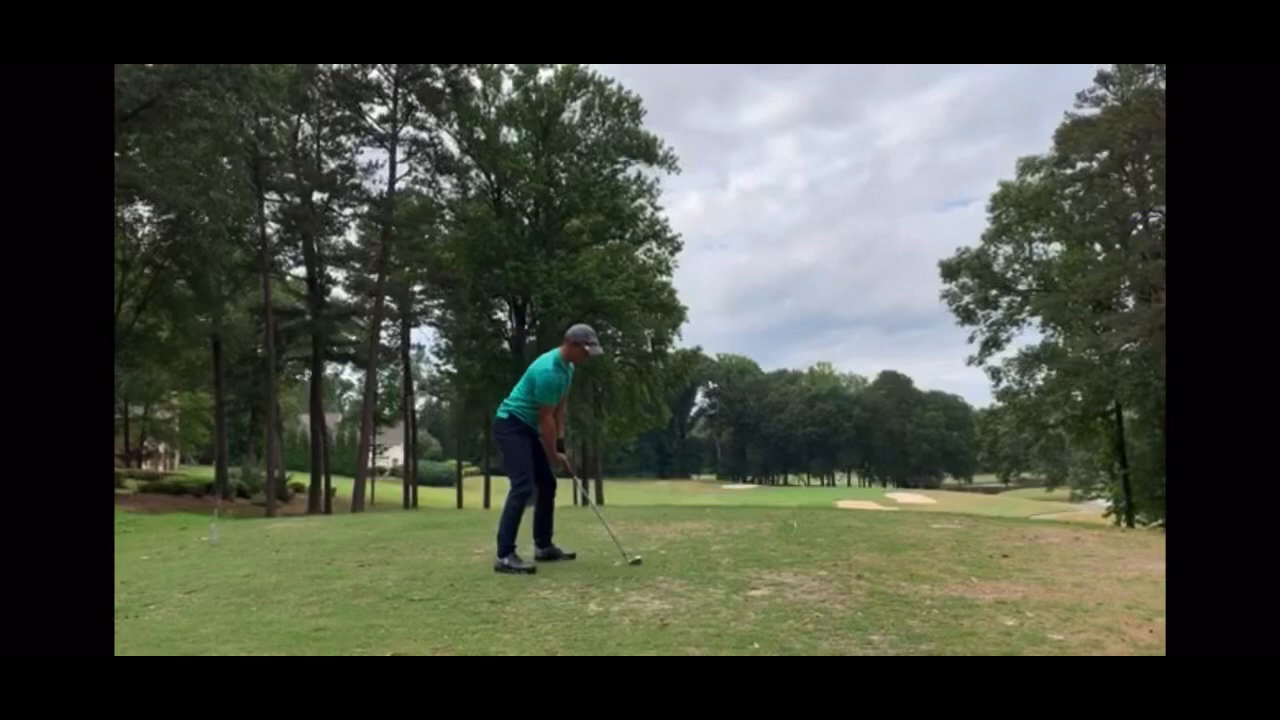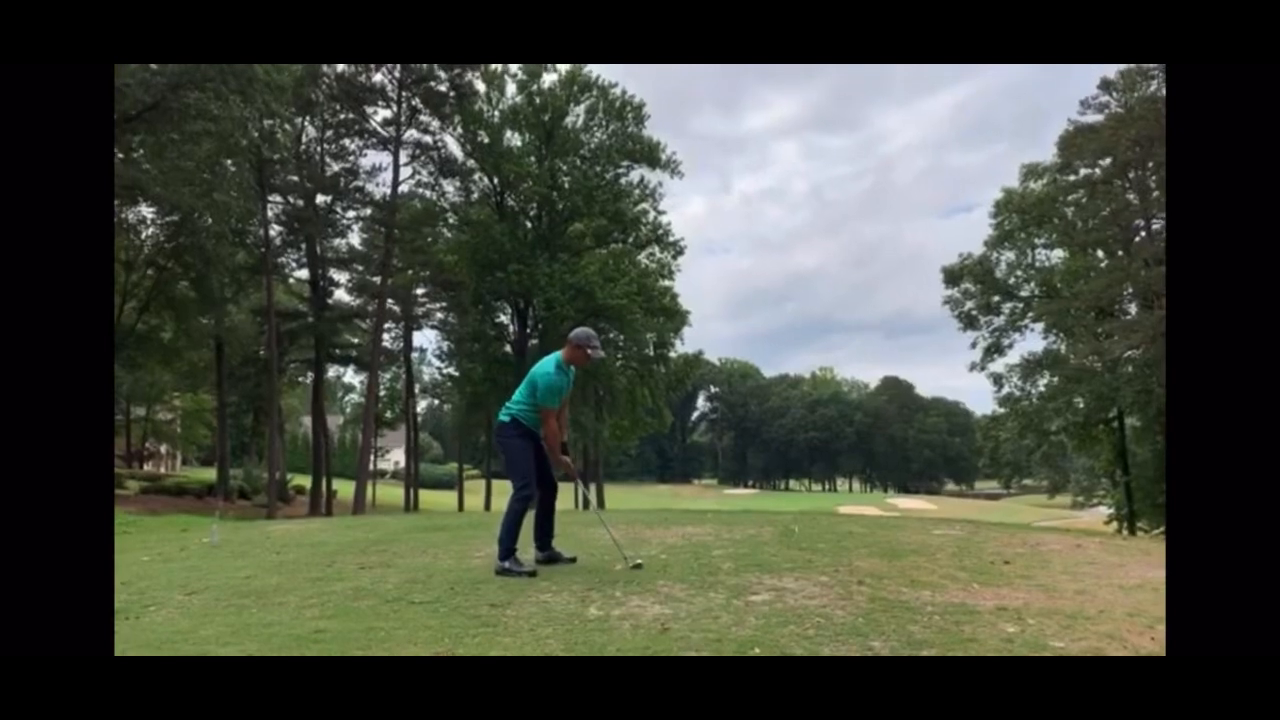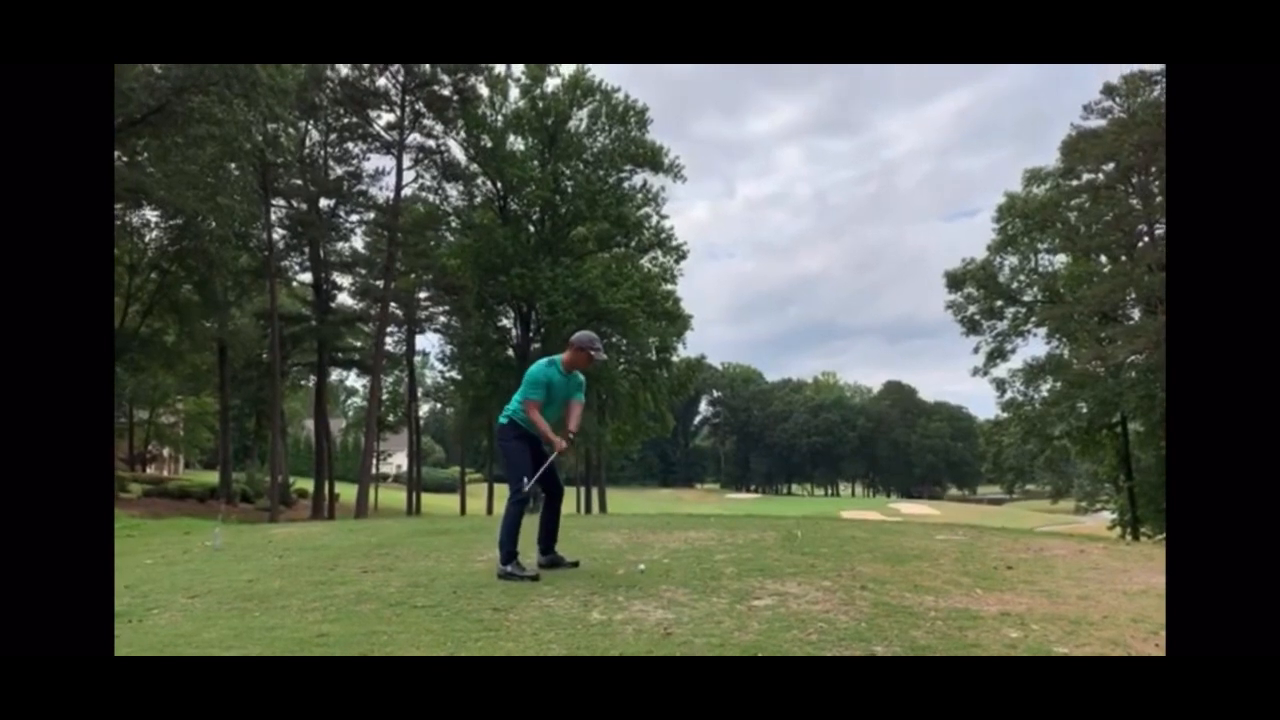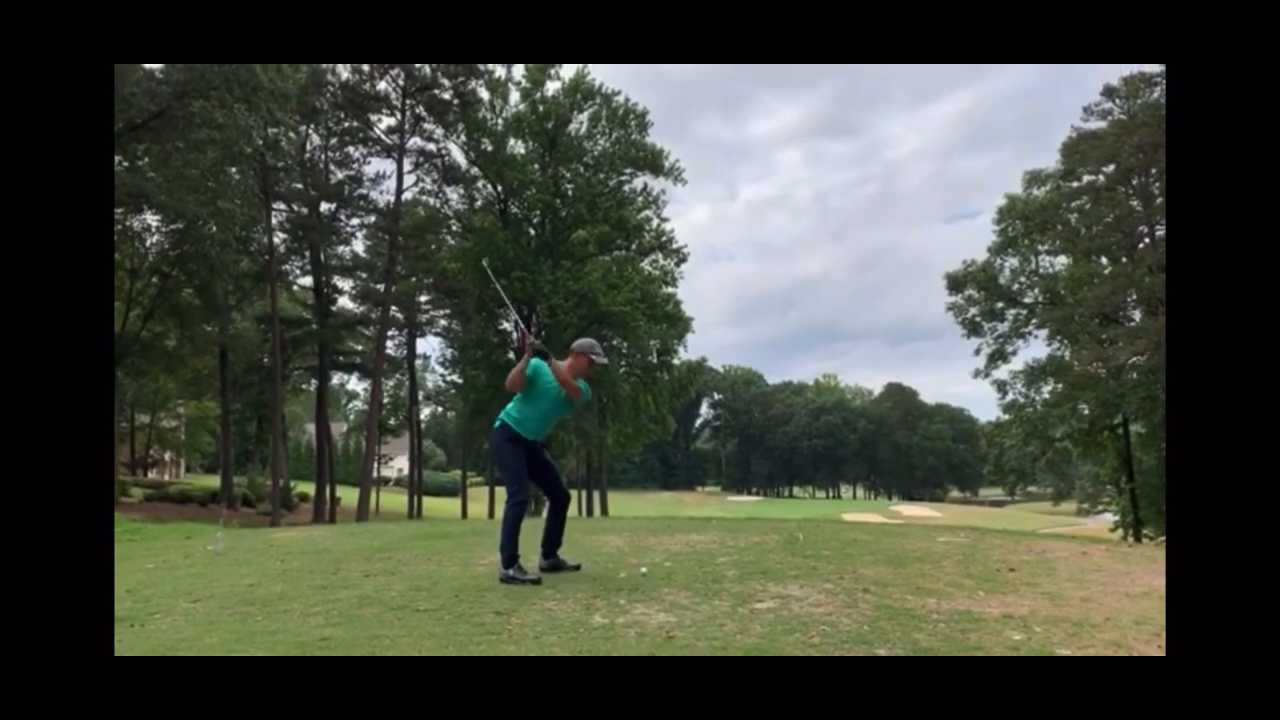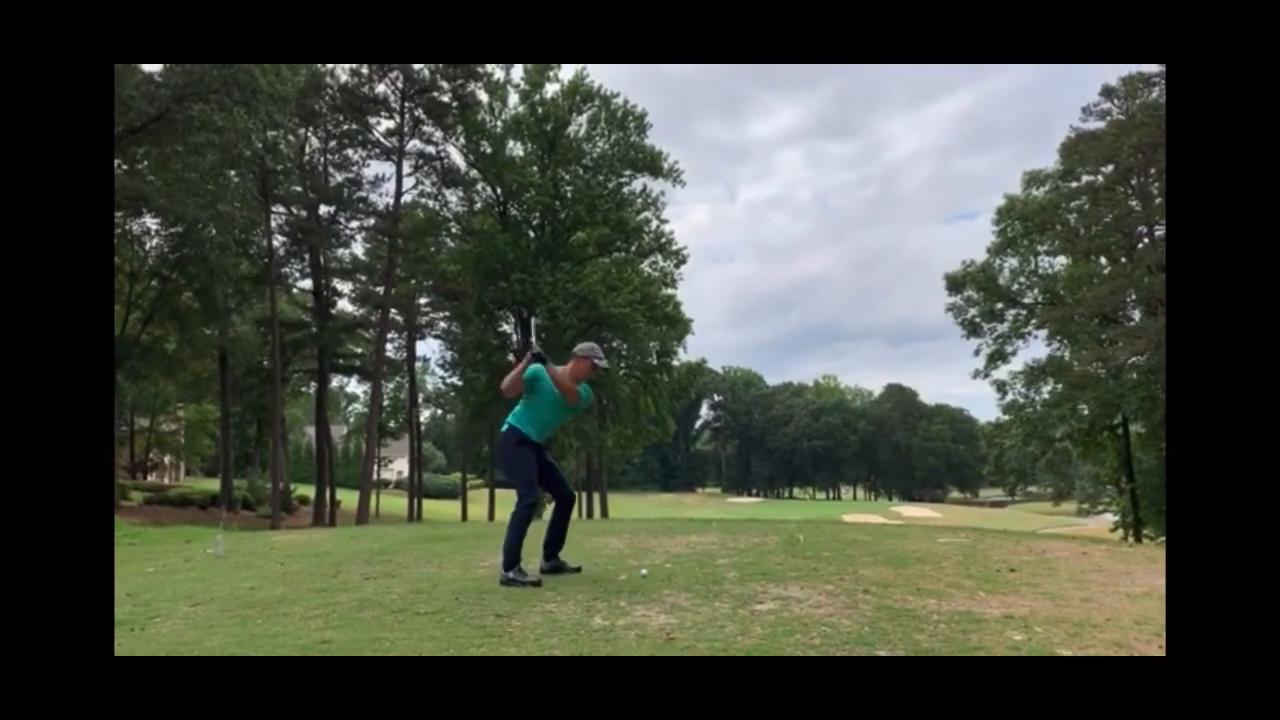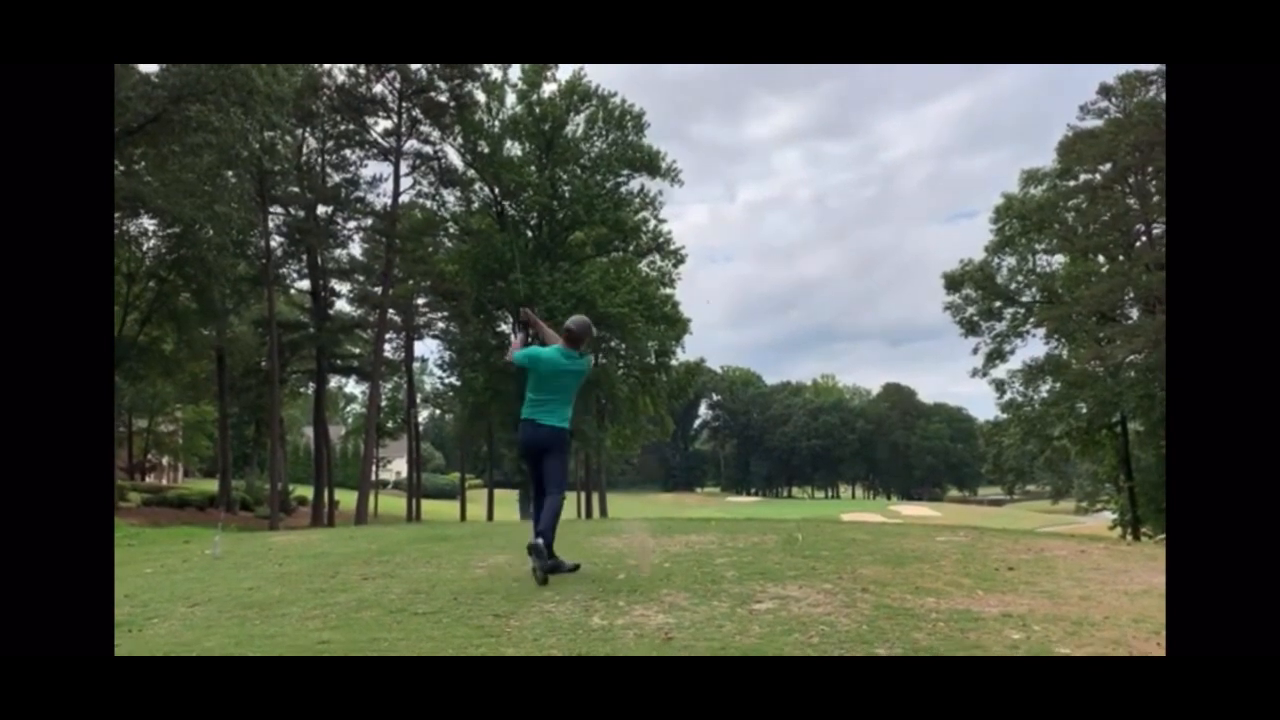
dt=0.4s
person 1, frame 1
left shoulder: (567, 368)
right shoulder: (548, 371)
left elbow: (560, 408)
right elbow: (546, 418)
left wrist: (560, 444)
right wrist: (553, 454)
left hip: (528, 428)
right hip: (511, 425)
left knee: (547, 484)
right knee: (523, 487)
left ankle: (543, 546)
right ankle: (504, 555)
person 1, frame 2
left shoulder: (568, 371)
right shoulder: (550, 374)
left elbow: (563, 410)
right elbow: (549, 421)
left wrist: (564, 447)
right wrist: (558, 457)
left hip: (529, 431)
right hip: (513, 429)
left knee: (549, 487)
right knee: (526, 490)
left ankle: (544, 549)
right ankle: (505, 559)
person 1, frame 3
left shoulder: (578, 380)
right shoulder: (542, 369)
left elbow: (576, 410)
right elbow: (531, 412)
left wrist: (570, 435)
right wrist: (553, 440)
left hip: (533, 437)
right hip: (513, 431)
left knee: (555, 490)
right knee: (521, 493)
left ankle: (547, 553)
right ankle: (507, 563)
person 1, frame 4
left shoulder: (582, 390)
right shoulder: (537, 367)
left elbow: (568, 385)
right elbow: (511, 385)
left wrist: (548, 357)
right wrist: (526, 356)
left hip: (533, 444)
right hip: (507, 436)
left knee: (561, 496)
right knee: (519, 497)
left ankle: (549, 557)
right ankle: (509, 566)
person 1, frame 5
left shoulder: (584, 394)
right shoulder: (538, 372)
left elbow: (569, 394)
right elbow: (507, 389)
left wrist: (548, 364)
right wrist: (526, 362)
left hip: (536, 446)
right hip: (515, 441)
left knee: (566, 497)
right knee: (528, 500)
left ankle: (550, 558)
right ankle: (509, 569)
person 1, frame 6
left shoulder: (539, 356)
right shoulder: (582, 364)
left elbow: (512, 356)
left wrist: (519, 333)
right wrist: (535, 322)
left hip: (527, 430)
right hip: (556, 434)
left knee: (540, 494)
right knee: (554, 492)
left ankle: (547, 557)
right ankle: (541, 541)
